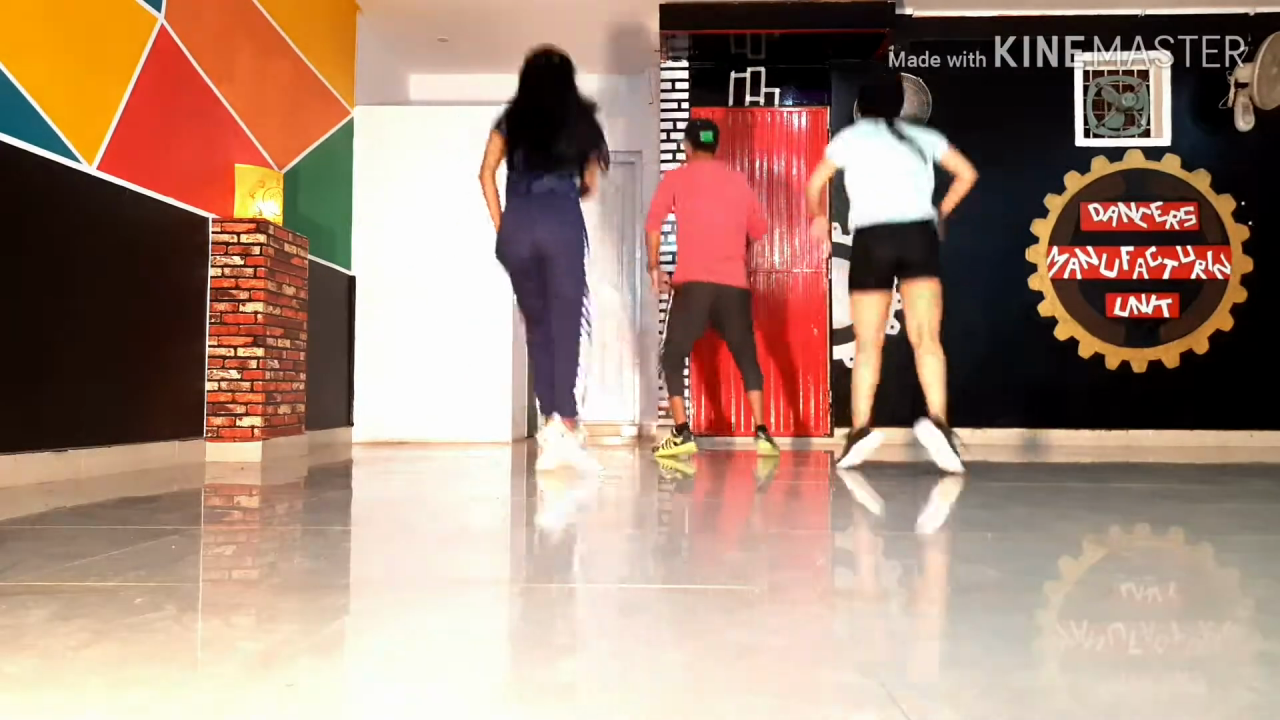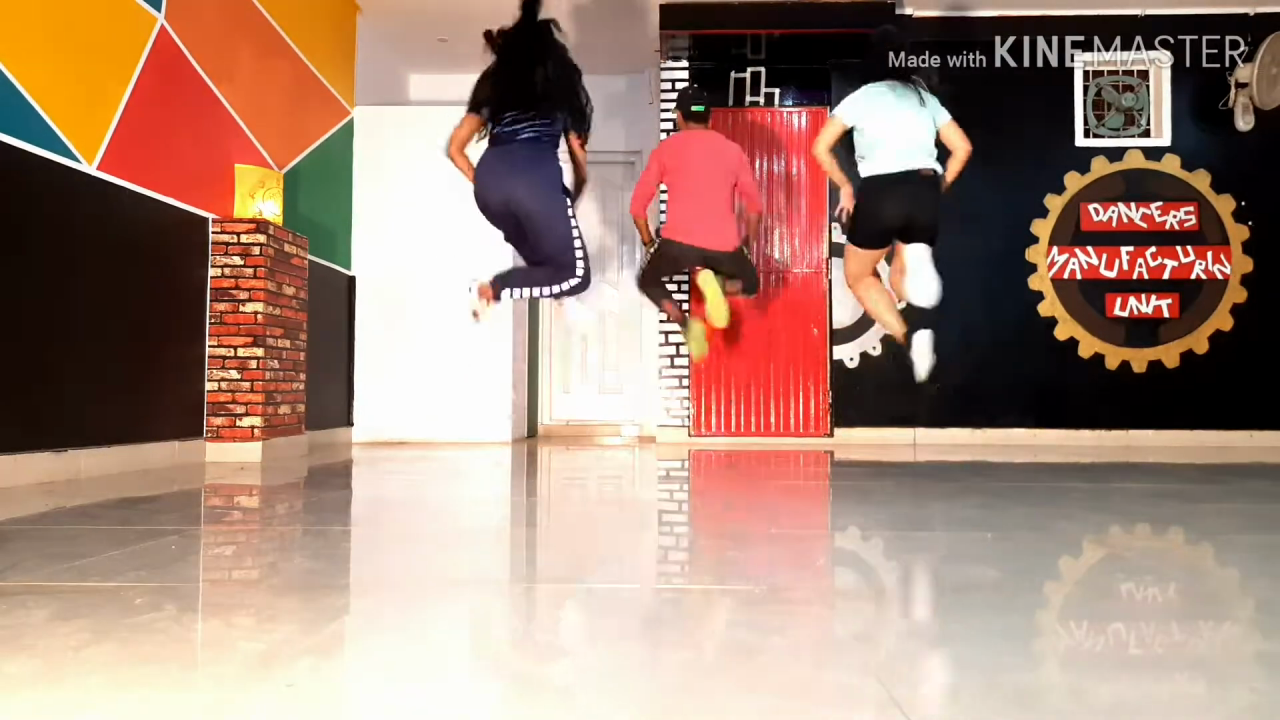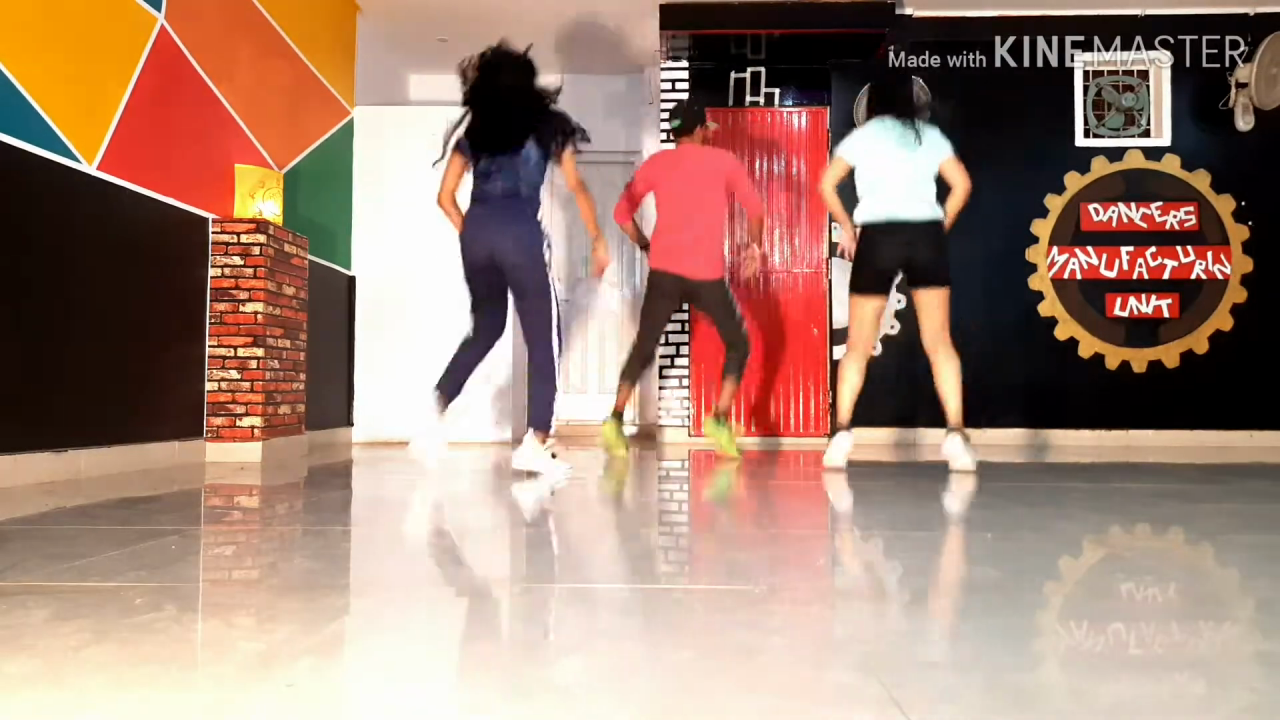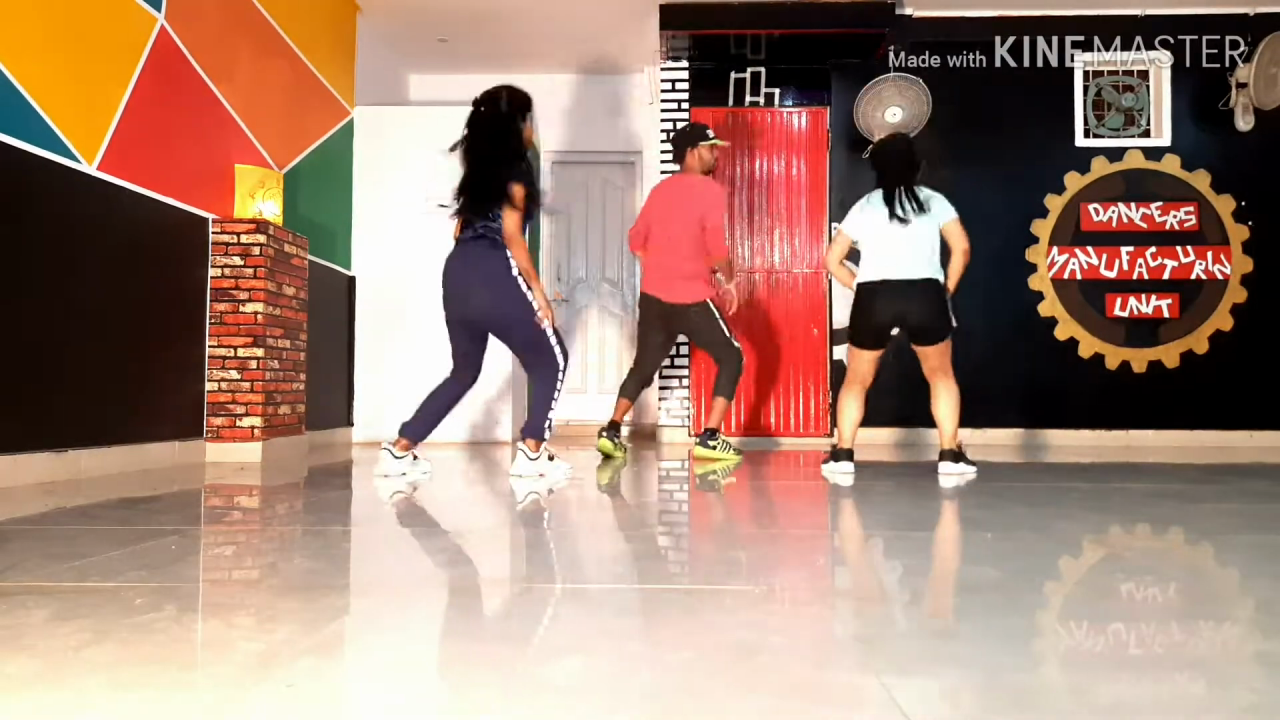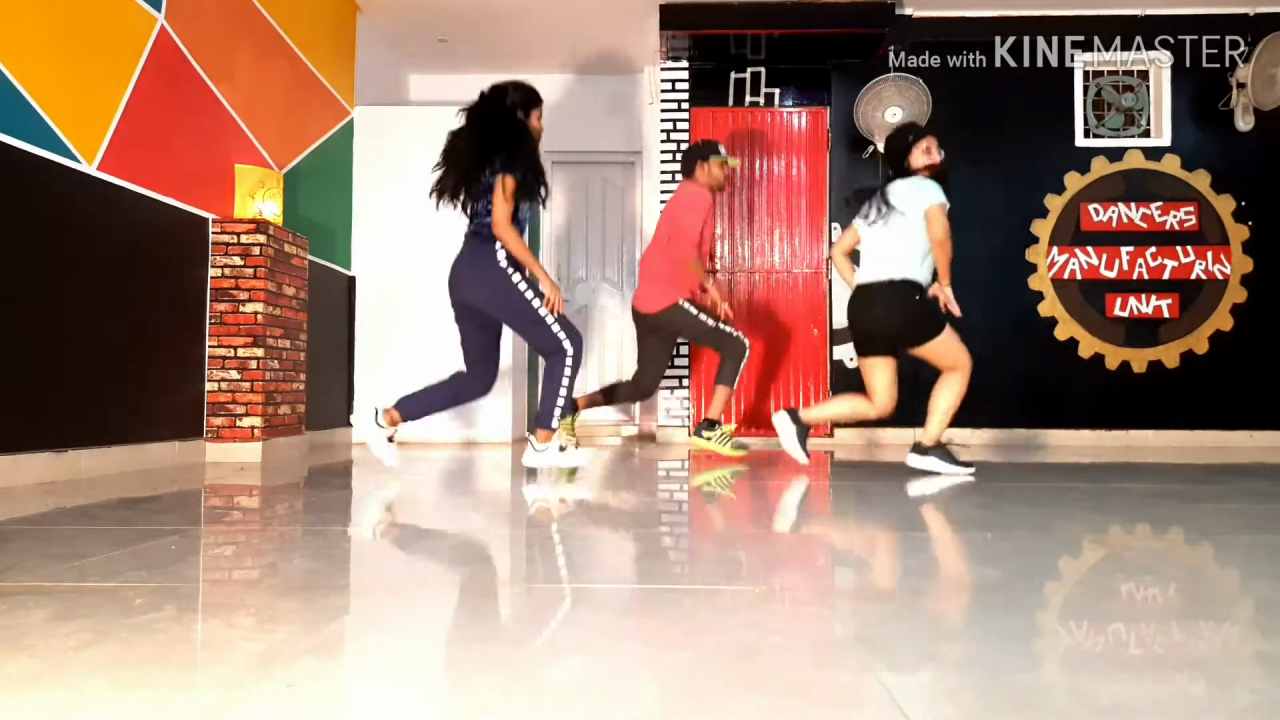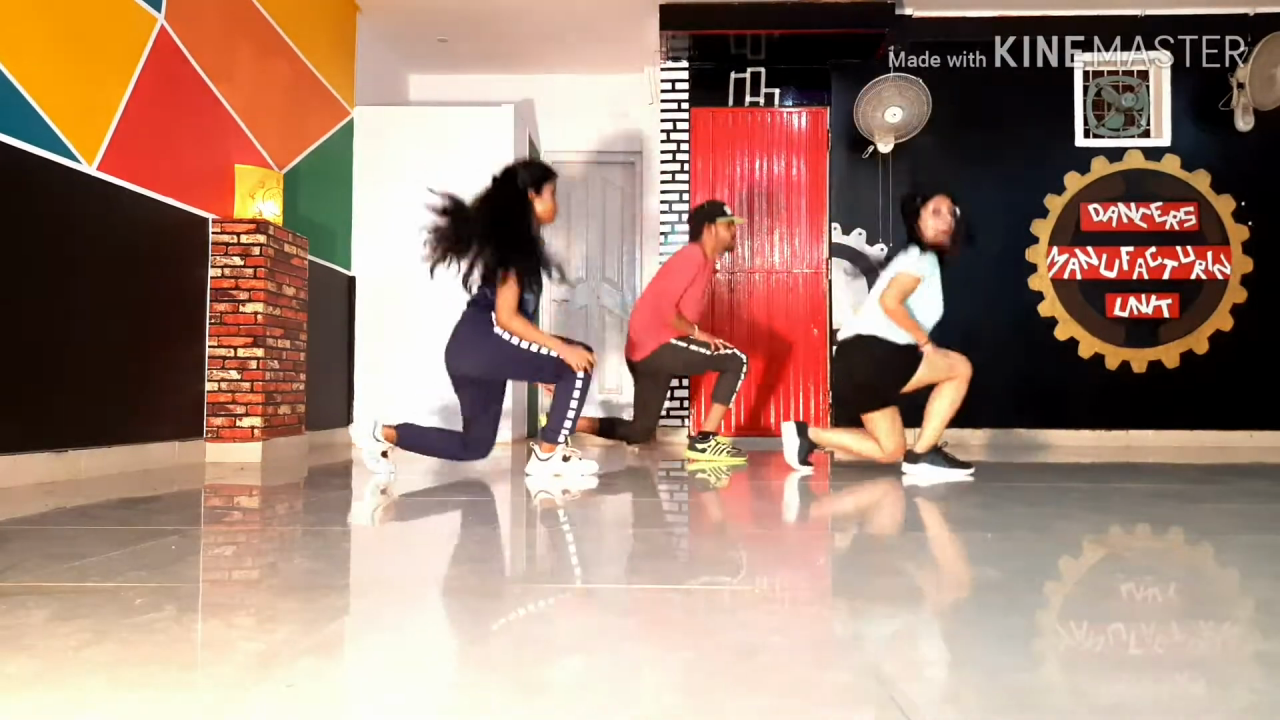
dt=0.2s
person 1, frame 1
left shoulder: (511, 120)
right shoulder: (580, 119)
left elbow: (487, 171)
right elbow: (590, 182)
left wrist: (502, 224)
left hip: (515, 231)
right hip: (562, 225)
left knee: (538, 330)
right knee: (567, 333)
left ankle: (552, 423)
right ankle: (566, 429)
person 1, frame 2
left shoulder: (491, 82)
right shoulder: (559, 79)
left elbow: (455, 148)
right elbow: (578, 153)
right wrist: (575, 195)
left hip: (491, 179)
right hip: (537, 177)
left knee: (542, 258)
right knee: (574, 275)
right ankle: (494, 291)
person 1, frame 3
left shoulder: (478, 131)
right shoulder: (545, 126)
left elbow: (444, 195)
right elbow: (577, 188)
right wrist: (599, 243)
left hip: (477, 235)
right hip: (519, 234)
left knee: (485, 328)
right knee: (543, 343)
left ankle: (441, 400)
right ankle: (537, 443)
person 1, frame 4
left shoulder: (481, 166)
right shoulder: (515, 167)
right elbow: (512, 232)
right wrist: (539, 293)
left hip: (457, 272)
right hip: (494, 272)
left knee: (462, 373)
right knee: (551, 363)
left ankle: (398, 451)
right ankle: (532, 452)
person 1, frame 5
left shoulder: (488, 156)
right shoulder: (510, 157)
right elbow: (502, 226)
right wrist: (544, 277)
left hip: (468, 274)
right hip: (490, 270)
left knee: (479, 377)
right knee: (564, 347)
left ankle: (385, 420)
right ankle: (545, 444)
person 1, frame 6
left shoulder: (522, 242)
right shoulder: (517, 244)
left elbow: (520, 312)
right elbow: (506, 318)
right wrist: (565, 349)
left hip: (467, 350)
right hip: (481, 342)
left knee: (474, 446)
right knee: (577, 364)
left ankle: (383, 436)
right ankle: (549, 454)
person 2, frame 1
left shoulder: (852, 137)
right shoulder: (921, 135)
left elbow: (815, 187)
right elbow: (967, 174)
left wrist: (820, 219)
right wrist: (941, 210)
left hip: (873, 240)
right hip: (921, 236)
left knee: (869, 346)
right knee: (926, 341)
left ankle: (861, 429)
right ankle: (935, 424)
person 2, frame 2
left shoulder: (863, 97)
right shoulder: (926, 99)
left elbow: (821, 146)
right elbow: (962, 146)
left wrist: (844, 187)
left hip: (878, 192)
right hip: (923, 189)
left knee: (859, 278)
right knee: (910, 282)
left ankle: (906, 335)
right ankle: (917, 259)
person 2, frame 3
left shoulder: (861, 137)
right shoulder: (929, 135)
left elbow: (826, 186)
right elbow: (962, 183)
left wrist: (849, 229)
right wrist: (940, 226)
left hip: (877, 240)
right hip: (926, 238)
left knee: (858, 347)
right knee: (939, 344)
left ankle: (843, 432)
right ankle: (957, 436)
person 2, frame 4
left shoulder: (864, 207)
right shoulder: (934, 200)
left elbow: (833, 259)
right elbow: (961, 248)
right wrist: (946, 293)
left hip: (874, 298)
right hip: (923, 295)
left knee: (855, 383)
right knee: (941, 379)
left ankle: (842, 453)
right ankle: (950, 453)
person 2, frame 5
left shoulder: (876, 200)
right shoulder: (926, 188)
left elbow: (839, 252)
right elbow: (940, 238)
right wrist: (944, 283)
left hip: (864, 307)
right hip: (900, 300)
left knee: (879, 403)
right knee: (959, 365)
left ankle: (798, 419)
right ankle: (927, 447)
person 2, frame 6
left shoulder: (911, 260)
right shoulder: (922, 259)
right elbow: (889, 299)
right wrist: (925, 341)
left hip: (855, 360)
right hip: (869, 357)
left knee: (890, 451)
right knee: (960, 368)
left ankle: (805, 435)
right ankle: (923, 452)
person 3, frame 1
left shoulder: (675, 178)
right shoulder: (740, 181)
left elbow: (653, 224)
right elbow: (758, 231)
left wrist: (654, 268)
left hip: (694, 283)
right hip: (734, 285)
left knee: (671, 359)
right knee: (745, 361)
left ankle: (682, 432)
right ankle: (760, 431)
person 3, frame 2
left shoulder: (666, 149)
right shoulder: (732, 151)
left elbow: (639, 203)
right elbow: (754, 202)
left wrist: (648, 241)
right wrist: (751, 238)
left hip: (679, 242)
right hip: (723, 245)
left knee: (649, 280)
right knee: (749, 282)
left ankle: (687, 324)
right ankle: (719, 291)
person 3, frame 3
left shoulder: (656, 164)
right shoulder: (723, 160)
left elbow: (622, 211)
right elbow: (754, 206)
left wrist: (646, 245)
right wrist: (755, 246)
left hip: (664, 273)
right hip: (706, 275)
left knee: (643, 347)
right knee: (738, 343)
left ankle: (617, 418)
right ankle: (720, 418)
person 3, frame 4
left shoulder: (661, 190)
right shoulder: (711, 191)
left elbow: (636, 240)
right elbow: (717, 248)
right wrist: (729, 282)
left hip: (653, 296)
right hip: (692, 298)
left knee: (643, 368)
right knee: (731, 361)
left ankle: (611, 430)
right ankle: (710, 436)
person 3, frame 5
left shoulder: (685, 197)
right shoulder: (699, 197)
right elbow: (686, 250)
left wrist: (701, 287)
right wrist: (709, 285)
left hip: (649, 304)
right hip: (668, 302)
left knee: (643, 385)
right knee: (737, 346)
left ankle: (570, 406)
right ankle: (710, 427)
person 3, frame 6
left shoulder: (705, 266)
right shoulder: (693, 258)
right elbow: (665, 307)
left wrist: (697, 335)
right wrist: (697, 333)
left hip: (649, 351)
right hip: (653, 347)
left knee: (641, 430)
right knee: (735, 362)
right ankle: (704, 440)
